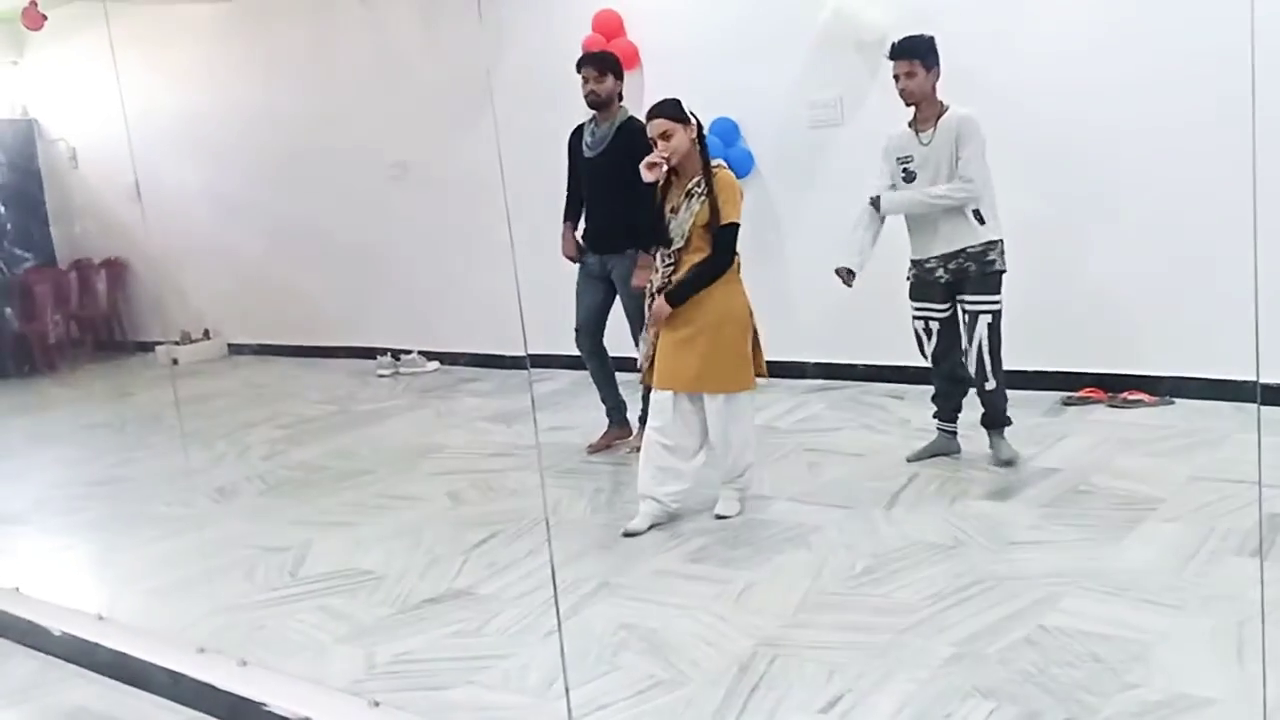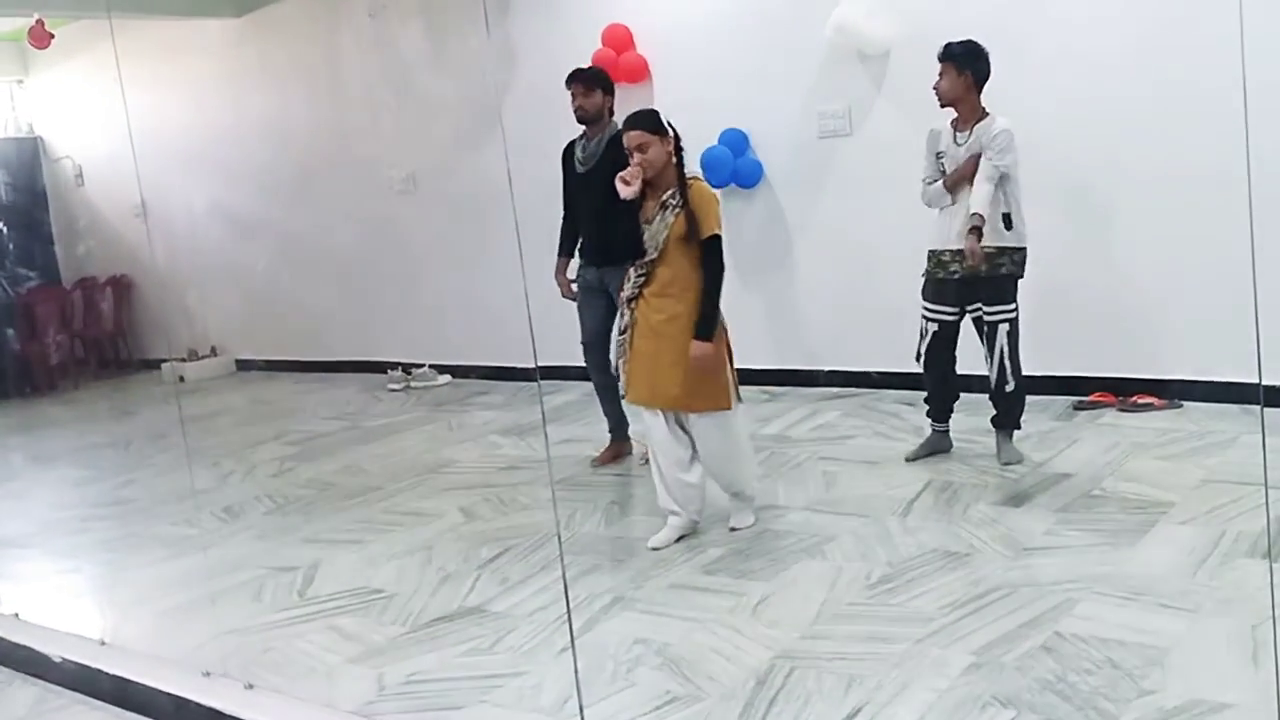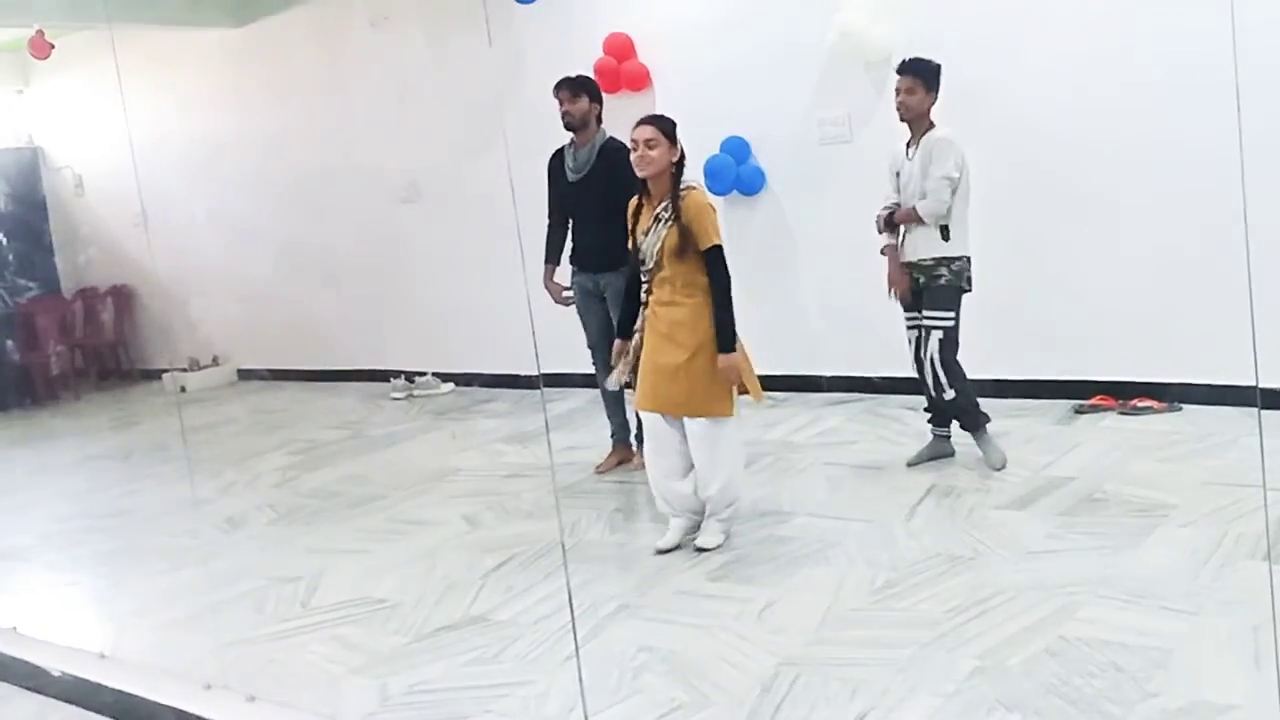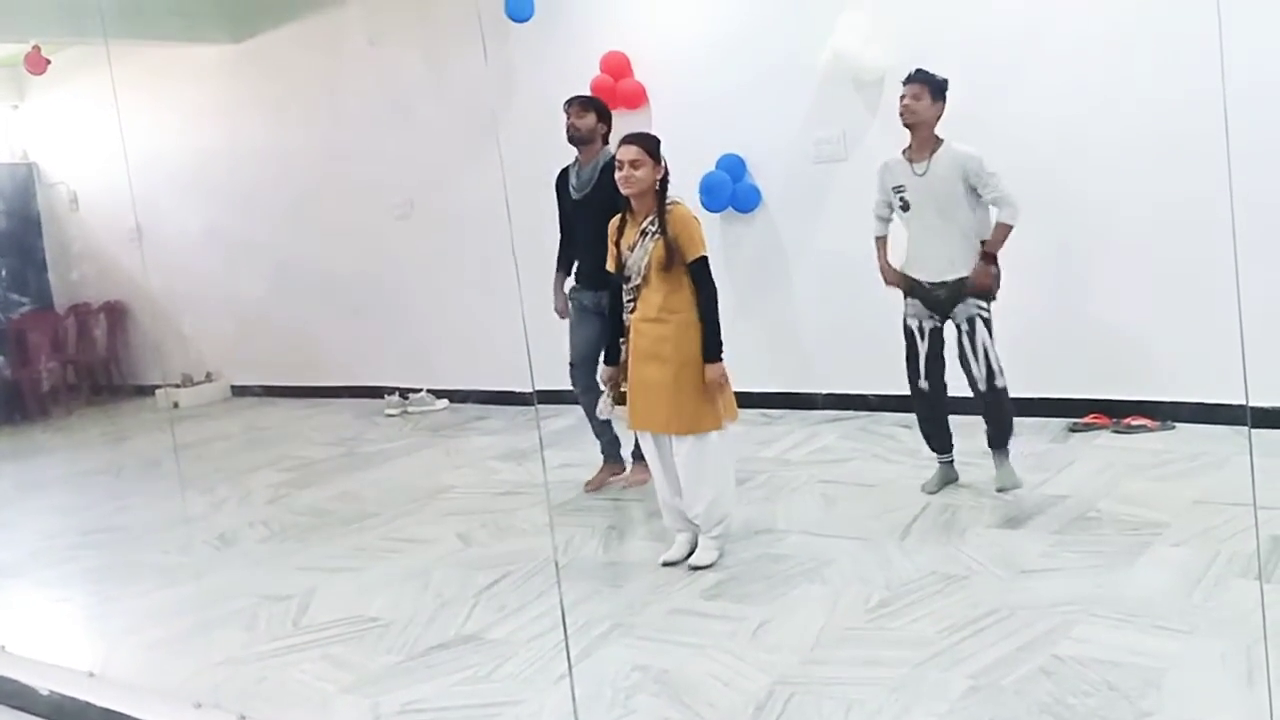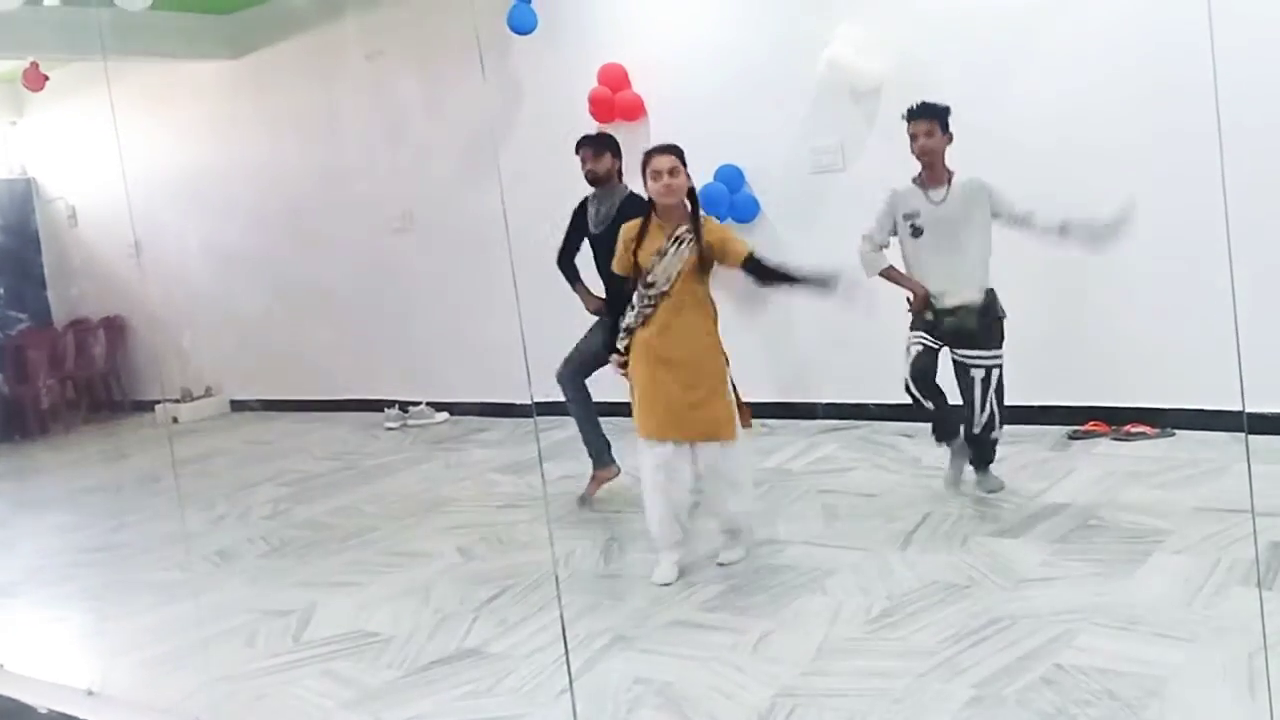
dt=1s
person 1, frame 1
left shoulder: (720, 180)
right shoulder: (664, 185)
left elbow: (722, 256)
left wrist: (672, 298)
right wrist: (646, 187)
left hip: (716, 309)
right hip: (673, 311)
left knee: (725, 404)
right knee: (668, 410)
left ankle: (733, 486)
right ankle: (658, 499)
person 1, frame 2
left shoulder: (696, 194)
right shoulder: (638, 197)
left elbow: (714, 266)
left wrist: (705, 332)
right wrist: (626, 202)
left hip: (690, 322)
right hip: (648, 326)
left knee: (710, 421)
right knee: (660, 426)
left ankle: (742, 495)
right ankle: (681, 512)
person 1, frame 3
left shoulder: (693, 204)
right shoulder: (637, 207)
left elbow: (719, 276)
left wrist: (728, 344)
right wrist: (624, 332)
left hip: (697, 330)
right hip: (657, 331)
left knee: (707, 427)
right knee: (659, 429)
left ankle: (717, 516)
right ankle: (682, 514)
person 1, frame 4
left shoulder: (678, 218)
right shoulder: (618, 227)
left elbow: (705, 288)
right elbow: (617, 296)
left wrist: (713, 355)
right wrist: (612, 358)
left hip: (683, 345)
right hip: (643, 349)
left knee: (697, 441)
right knee: (657, 444)
left ankle: (711, 532)
right ankle: (683, 530)
person 1, frame 5
left shoulder: (709, 232)
right shoulder: (633, 233)
left elbow: (761, 271)
left wrist: (817, 281)
right wrist: (618, 348)
left hip: (702, 361)
right hip: (651, 360)
left knee: (717, 456)
right knee: (660, 456)
left ankle: (735, 533)
right ankle: (668, 549)
person 2, frame 1
left shoulder: (963, 124)
right shoulder: (896, 144)
left elbow: (969, 189)
right elbow: (879, 205)
left wrist: (899, 200)
right wrist: (855, 260)
left hip: (976, 254)
right hip: (927, 263)
left knee: (982, 352)
right knee: (941, 354)
left ankle: (997, 432)
right ankle: (946, 433)
person 2, frame 2
left shoulder: (998, 132)
right shoulder: (936, 136)
left elbow: (985, 184)
left wrist: (974, 234)
right wrist: (957, 177)
left hip: (994, 258)
right hip: (944, 258)
left knee: (1002, 351)
right knee: (934, 349)
left ankle: (1005, 434)
right ankle: (939, 430)
person 2, frame 3
left shoulder: (943, 143)
right shoulder: (900, 154)
left elbow: (935, 205)
right elbow: (893, 209)
left wrist: (891, 220)
right wrist: (894, 263)
left hip: (944, 265)
right hip: (912, 269)
left knee: (938, 356)
right knee: (923, 359)
left ankle: (979, 431)
right ankle: (941, 435)
person 2, frame 4
left shoulder: (963, 160)
right shoulder: (890, 169)
left elbow: (1006, 206)
right elbow: (881, 218)
left wrist: (988, 259)
right wrist: (883, 262)
left hip: (968, 280)
right hip: (919, 284)
left knee: (983, 367)
right knee: (923, 376)
left ankle: (1001, 455)
right ankle: (944, 462)
person 2, frame 5
left shoulder: (978, 190)
right shoulder: (899, 199)
left elbow: (1027, 219)
right elbow: (869, 251)
left wrist: (1085, 230)
right wrist: (911, 286)
left hip: (977, 309)
right hip: (928, 314)
left knee: (984, 397)
right knee: (918, 375)
left ankle: (981, 464)
right ankle: (954, 440)
person 3, frame 1
left shoulder: (635, 134)
right shoulder: (578, 137)
left elbow: (651, 198)
left wrist: (646, 260)
right wrist: (568, 230)
left hip: (630, 254)
right hip: (593, 255)
left knee: (645, 340)
right knee: (586, 336)
left ankle: (649, 423)
right ankle: (618, 421)
person 3, frame 2
left shoulder: (625, 148)
right shoulder: (571, 153)
left elbow: (640, 214)
right wrist: (562, 267)
left hip: (626, 267)
right hip: (590, 270)
right knee: (594, 353)
right ankle: (618, 437)
person 3, frame 3
left shoulder: (616, 154)
right shoulder: (558, 161)
left elbow: (634, 215)
right elbow: (557, 220)
right wrist: (549, 274)
left hip: (620, 272)
right hip: (584, 276)
right knee: (602, 359)
left ankle: (645, 440)
right ankle: (621, 443)
person 3, frame 4
left shoulder: (618, 173)
right shoulder: (565, 178)
right wrist: (559, 283)
right hip: (585, 292)
right knee: (581, 372)
left ankle: (641, 458)
right ankle: (611, 457)
person 3, frame 5
left shoulder: (636, 209)
right shoulder: (586, 209)
right elbow: (565, 258)
right wrist: (585, 295)
right hip: (614, 315)
right knee: (569, 374)
right ankle: (603, 463)
